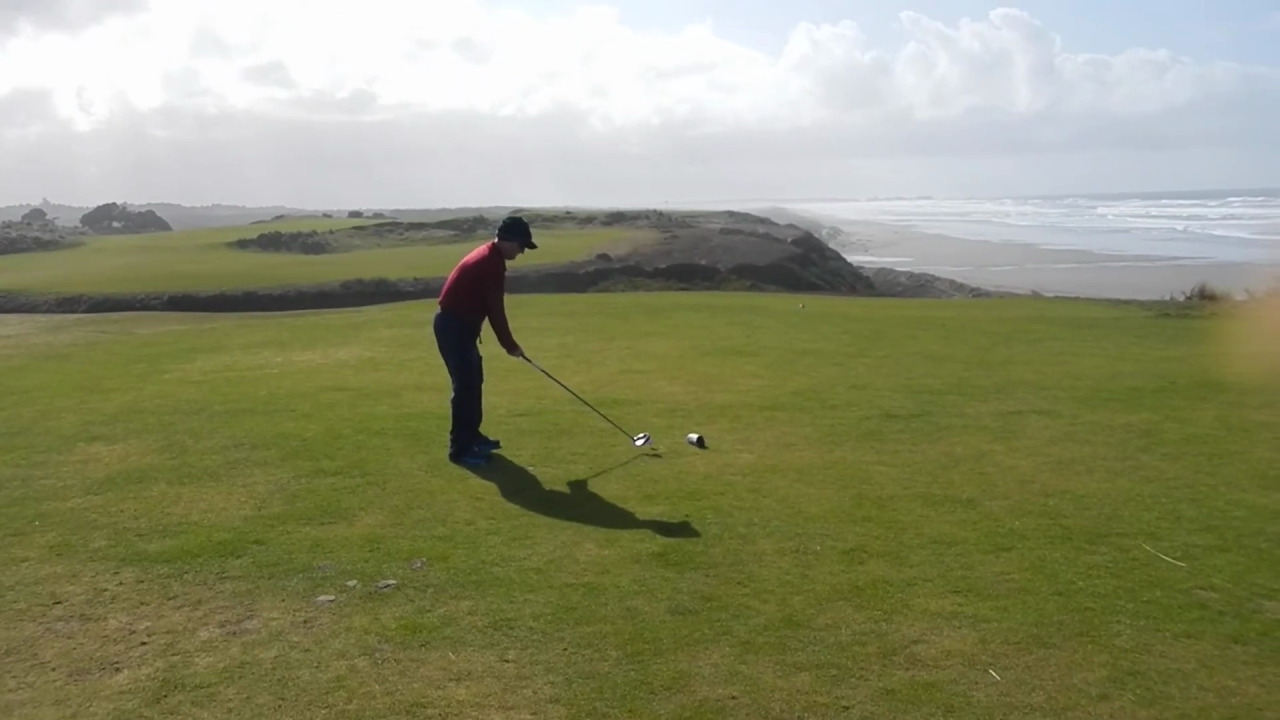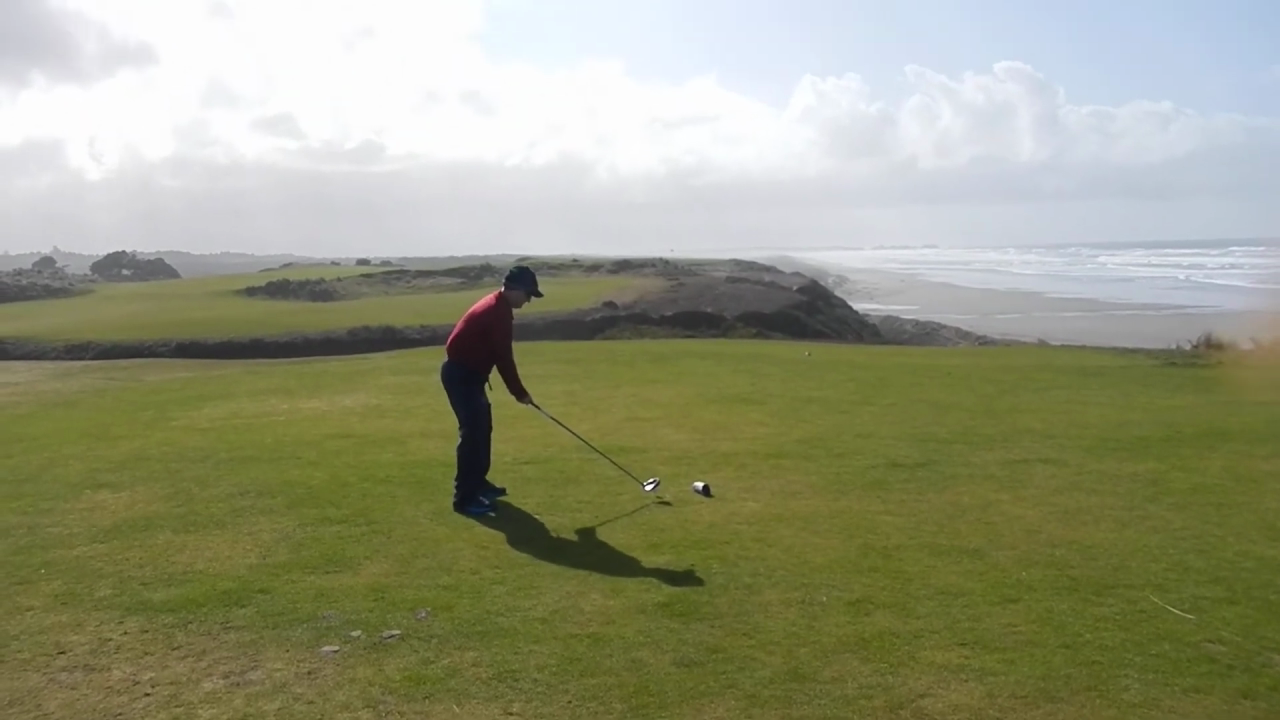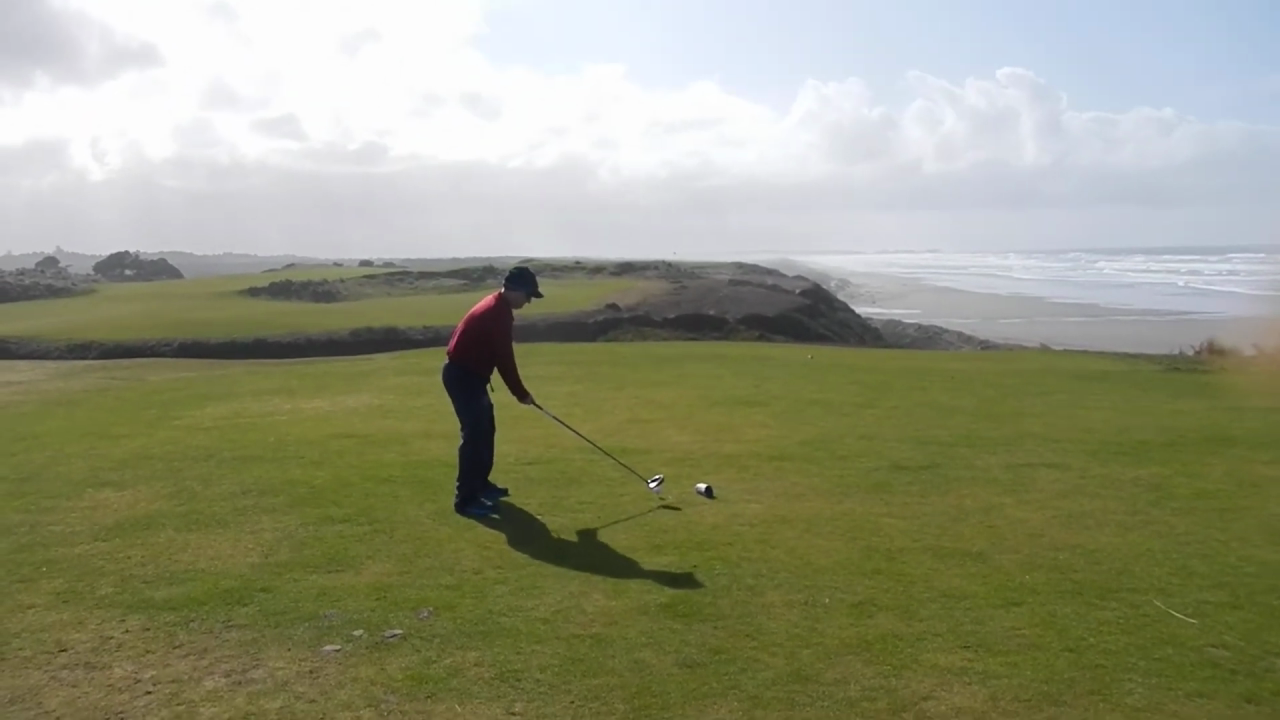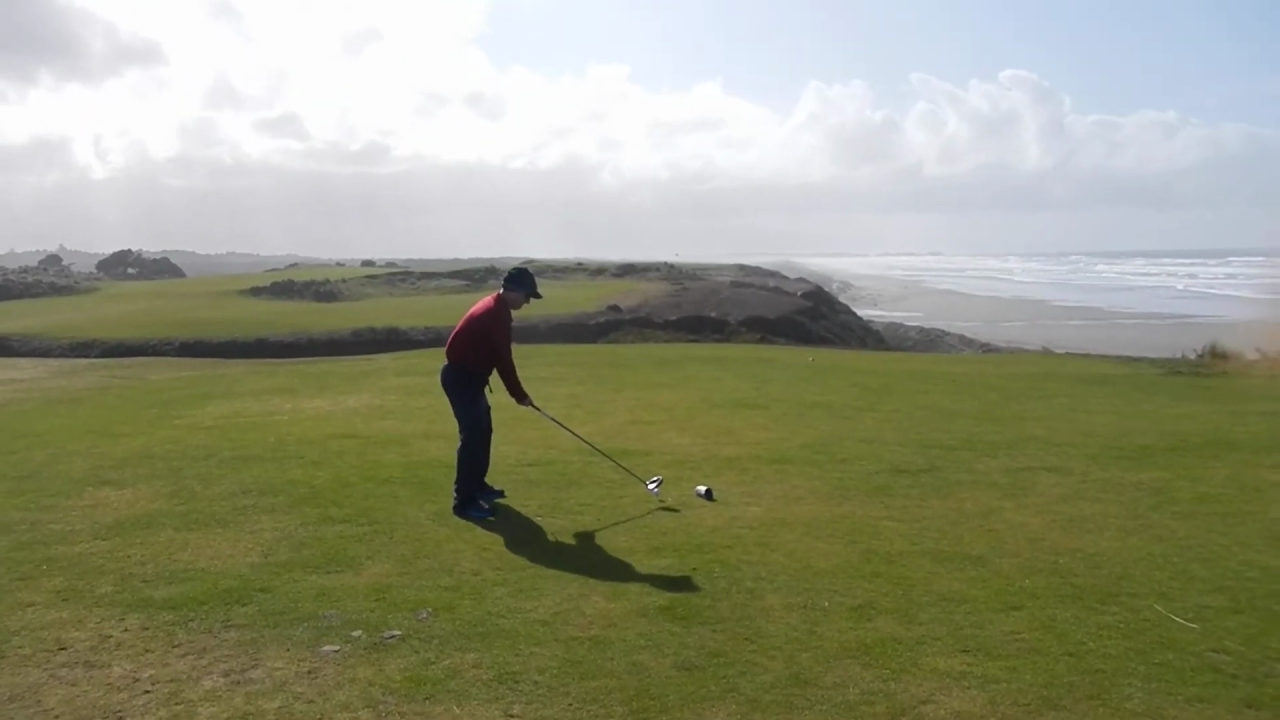
dt=0.7s
person 1, frame 1
left shoulder: (487, 255)
right shoulder: (491, 264)
left elbow: (490, 307)
right elbow: (496, 310)
left wrist: (507, 343)
right wrist: (510, 345)
left hip: (458, 322)
right hip: (453, 325)
left knee: (473, 381)
right knee: (465, 384)
left ankle: (472, 435)
right ankle: (460, 447)
person 1, frame 2
left shoulder: (495, 305)
right shoulder: (498, 312)
left elbow: (498, 355)
right elbow: (504, 358)
left wrist: (516, 390)
right wrist: (519, 392)
left hip: (465, 370)
right hip: (461, 373)
left knee: (482, 428)
right knee: (472, 431)
left ankle: (478, 482)
right ankle: (464, 496)
person 1, frame 3
left shoulder: (495, 306)
right shoulder: (498, 313)
left elbow: (499, 355)
right elbow: (505, 359)
left wrist: (518, 391)
right wrist: (521, 393)
left hip: (467, 372)
right hip: (462, 375)
left knee: (485, 429)
right knee: (475, 433)
left ankle: (480, 483)
right ankle: (465, 497)
person 1, frame 4
left shoulder: (494, 307)
right shoulder: (496, 314)
left elbow: (497, 357)
right elbow: (504, 360)
left wrist: (516, 393)
right wrist: (520, 394)
left hip: (465, 373)
right hip: (461, 377)
left knee: (482, 431)
right knee: (473, 435)
left ankle: (477, 485)
right ankle: (464, 500)
